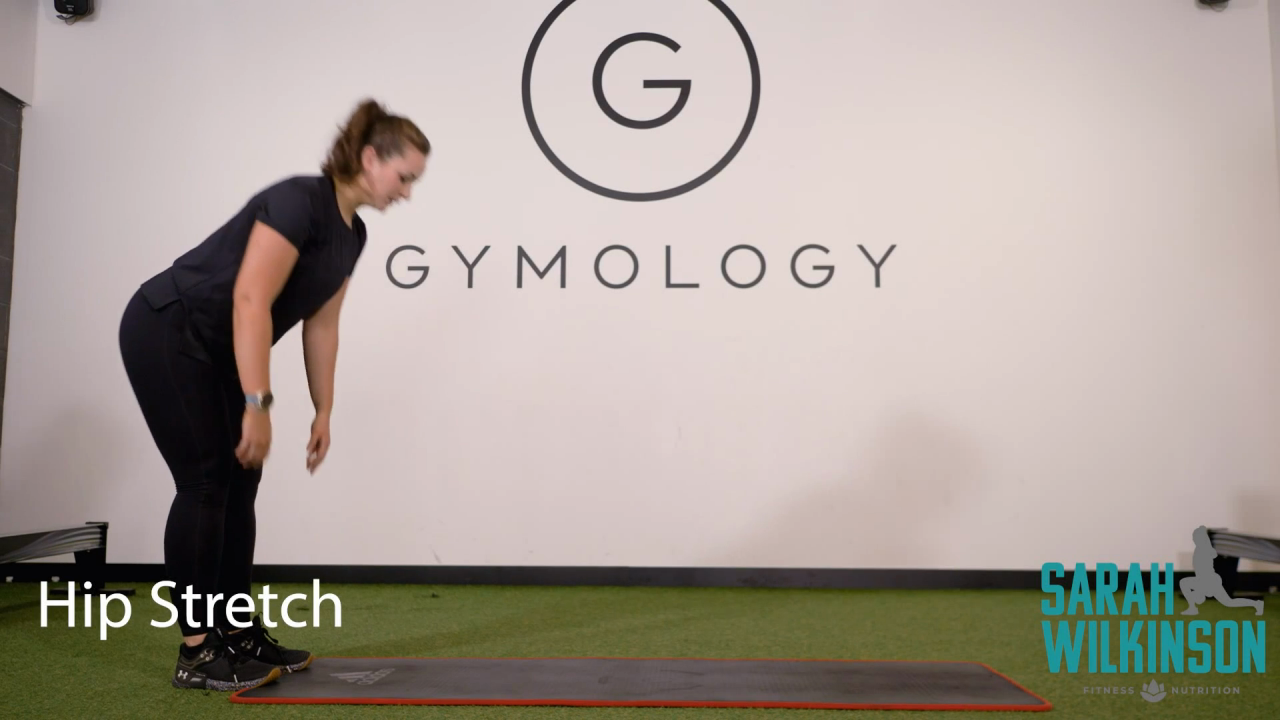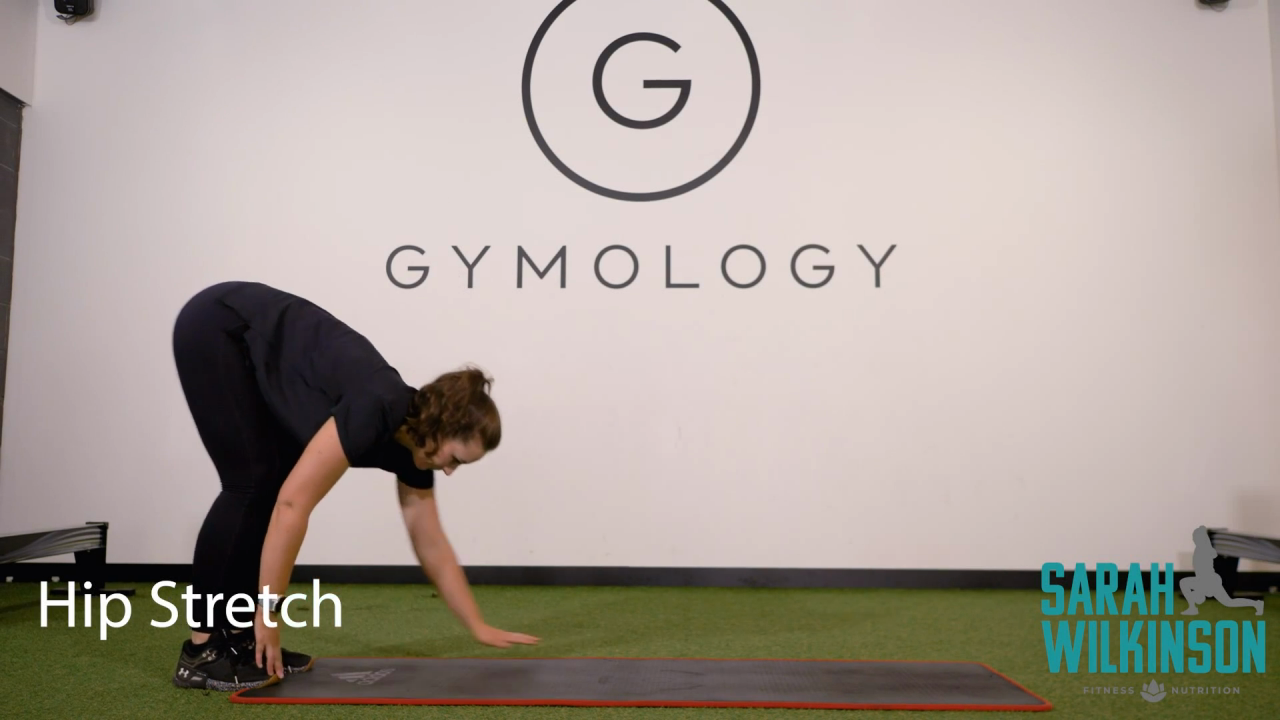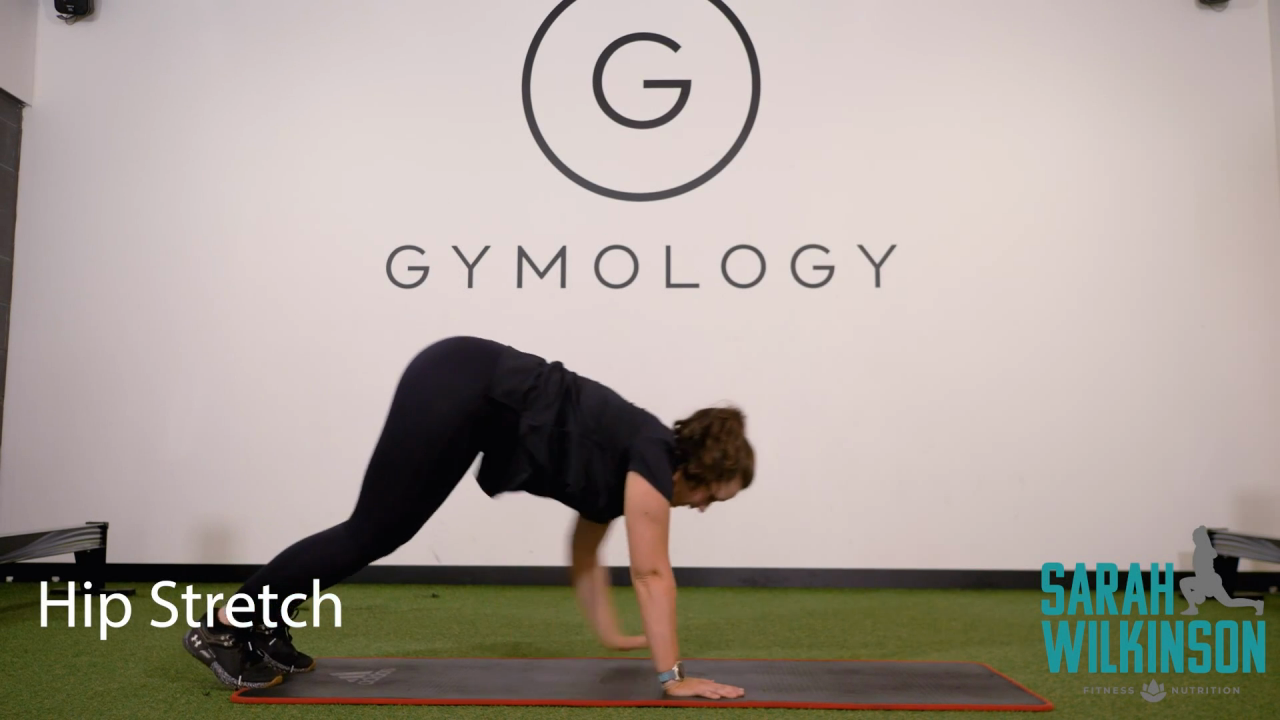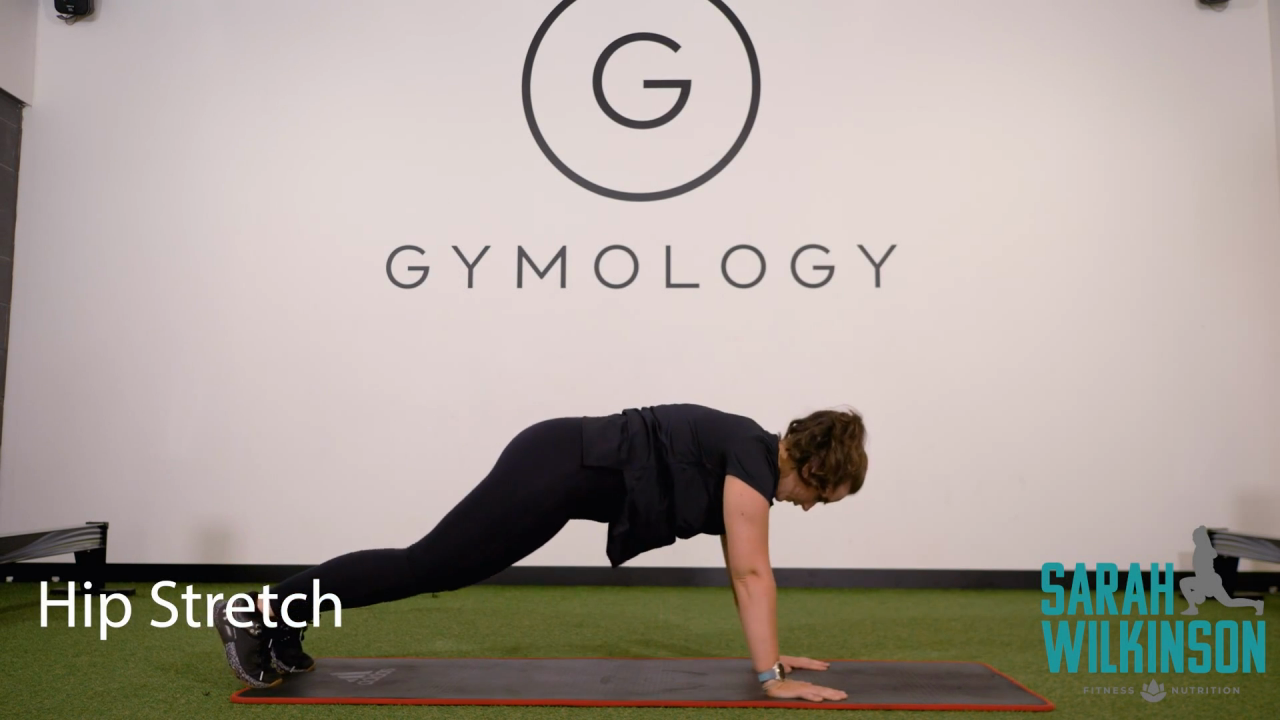
dt=1s
person 1, frame 1
left shoulder: (351, 232)
right shoulder: (299, 201)
left elbow: (321, 325)
right elbow: (250, 302)
left wrist: (324, 410)
right wrist: (258, 403)
left hip: (218, 349)
right hip: (167, 331)
left knee: (237, 488)
right knee: (206, 482)
left ankle: (236, 632)
right ankle: (196, 649)
person 1, frame 2
left shoulder: (412, 436)
right shoulder: (375, 411)
left elbow: (431, 543)
right elbow: (291, 505)
left wrist: (480, 628)
right wrist: (267, 612)
left hip: (256, 354)
right hip: (219, 327)
left knee: (279, 485)
right knee: (253, 484)
left ankle: (240, 636)
right ankle: (201, 649)
person 1, frame 3
left shoulder: (629, 473)
right shoulder: (655, 457)
left elbow: (584, 553)
right elbow: (651, 573)
left wrist: (609, 631)
right wrist: (673, 677)
left hip: (472, 398)
right hip: (457, 386)
left knee: (387, 531)
right knee: (374, 528)
left ankle: (263, 627)
right ankle: (221, 627)
person 1, frame 4
left shoulder: (750, 468)
right shoulder: (753, 459)
left elbow: (743, 571)
right elbow: (753, 575)
left wrist: (772, 653)
right wrist: (772, 678)
left hip: (567, 474)
right hip: (560, 469)
left knee: (437, 568)
right knee: (426, 566)
left ankle: (283, 618)
right ankle: (258, 611)
